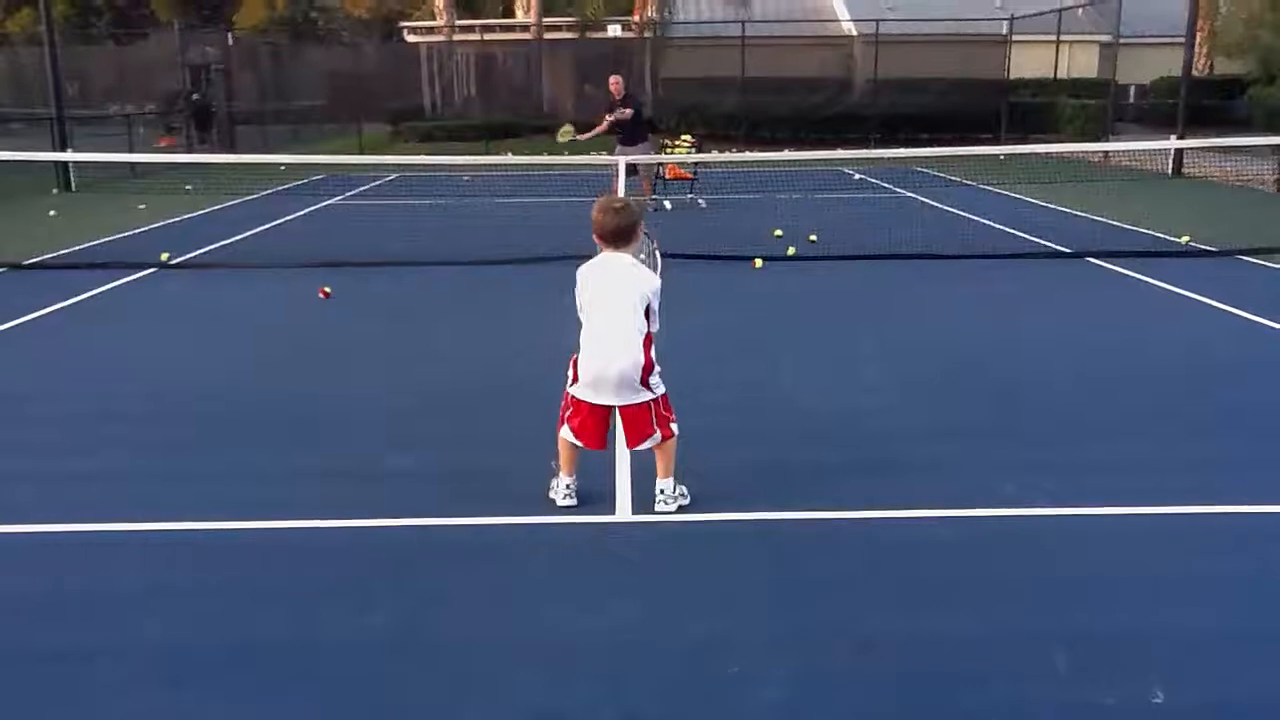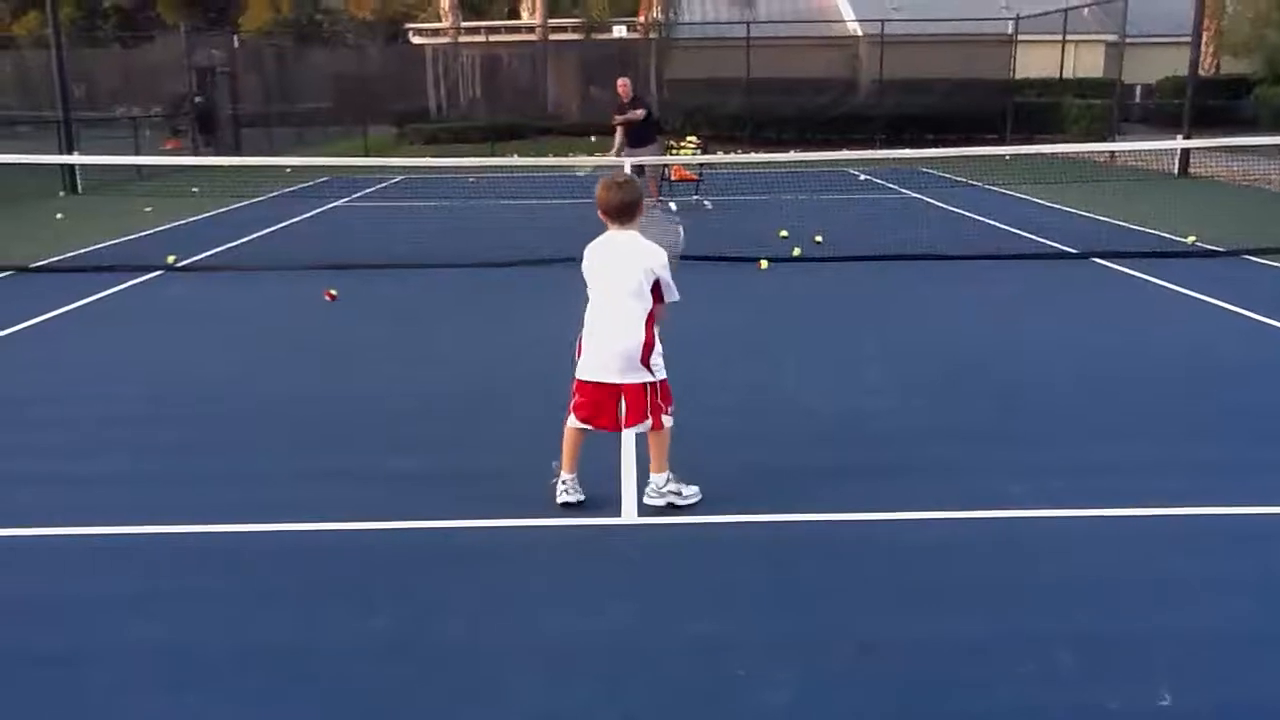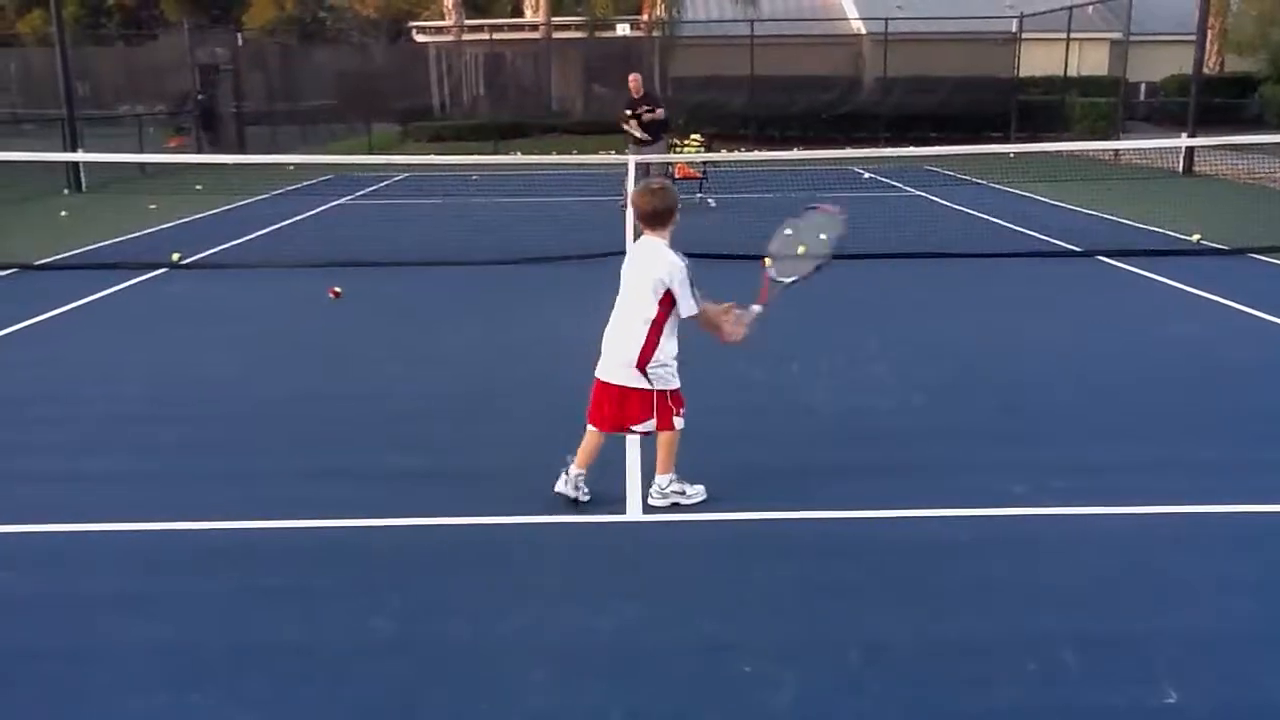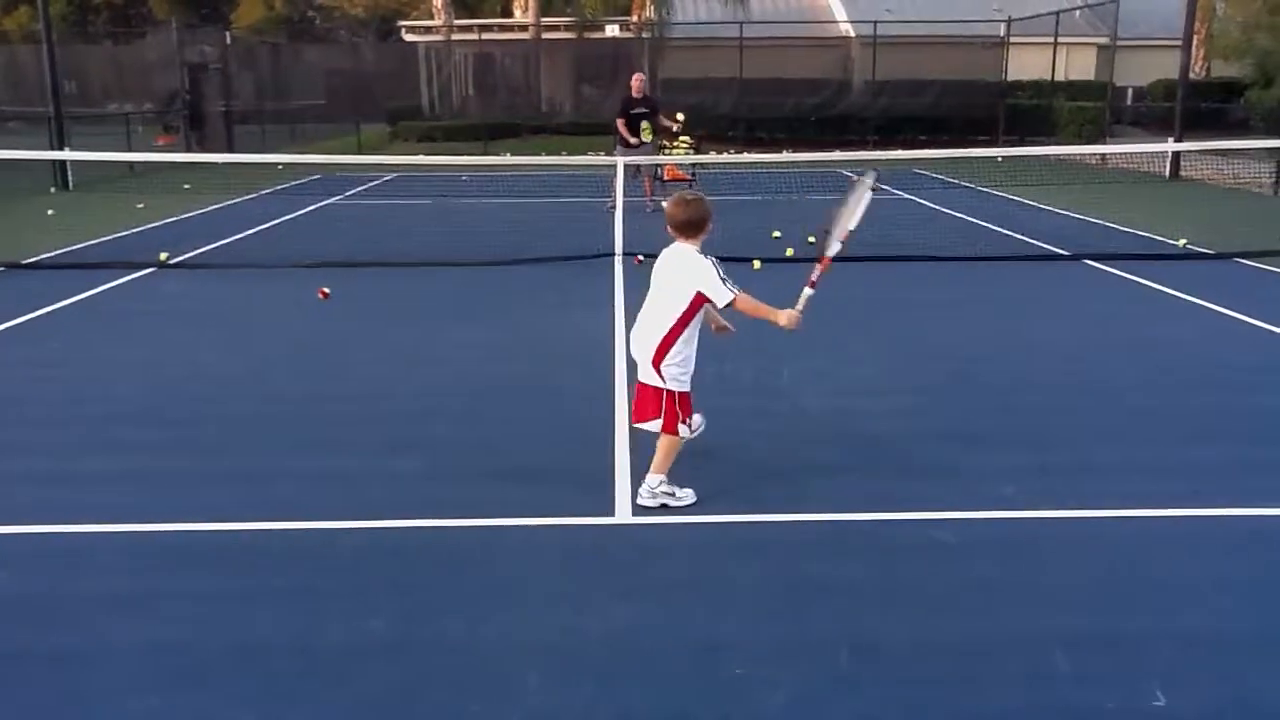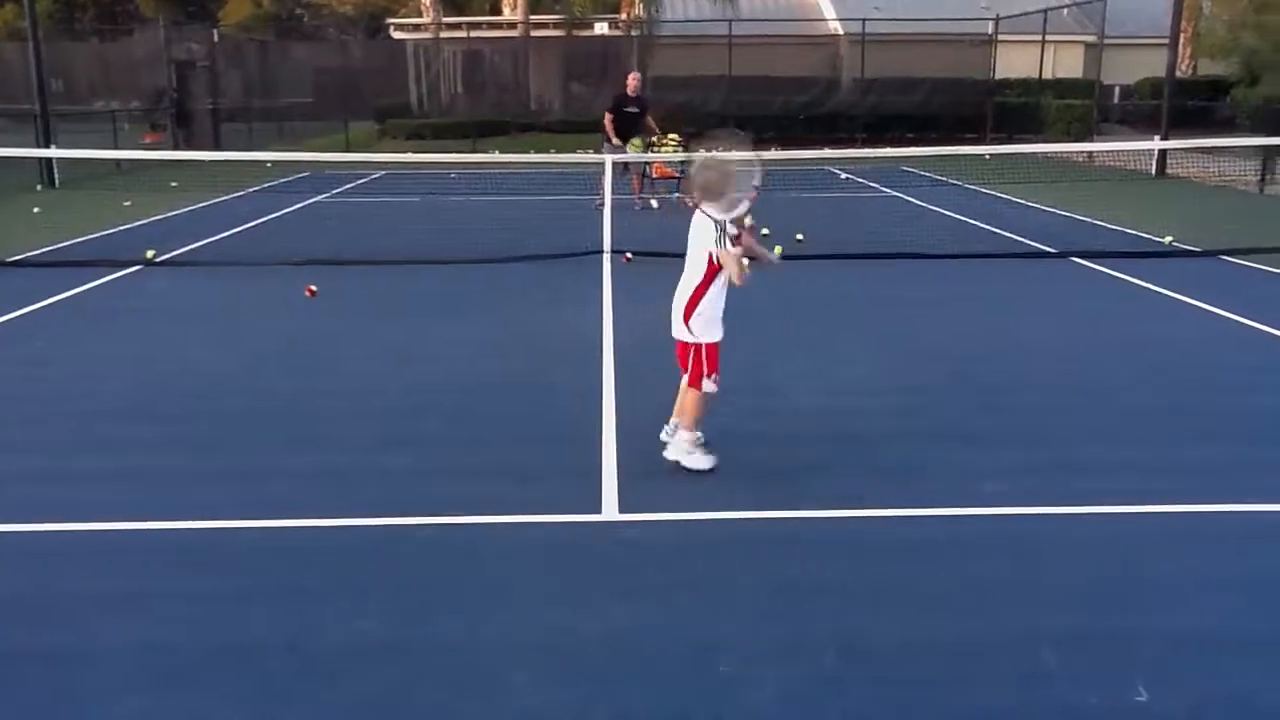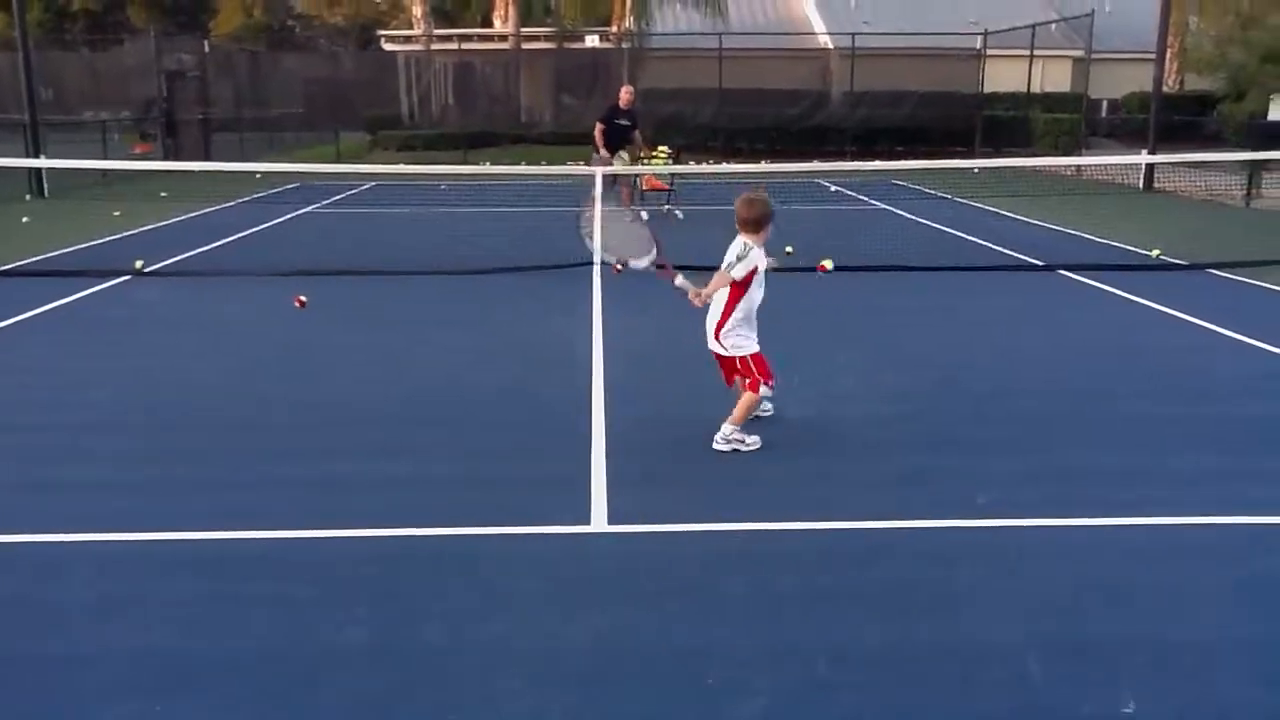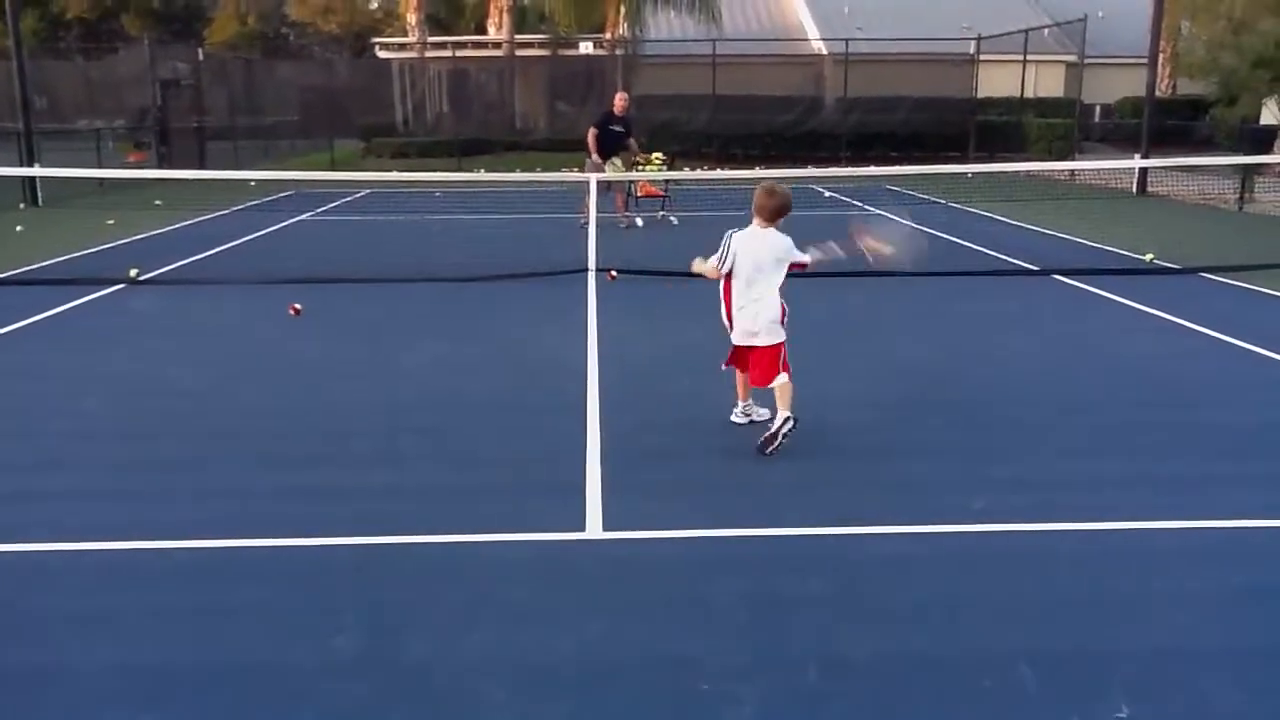
dt=0.3s
person 1, frame 1
left shoulder: (584, 273)
right shoulder: (648, 280)
right elbow: (651, 327)
left hip: (591, 366)
right hip: (635, 367)
left knee: (570, 422)
right knee: (663, 426)
left ankle: (565, 486)
right ankle: (666, 491)
person 1, frame 2
left shoulder: (592, 251)
right shoulder: (655, 255)
right elbow: (661, 305)
left hip: (595, 347)
right hip: (637, 350)
left knee: (579, 415)
right knee: (657, 416)
left ankle: (567, 483)
right ankle: (660, 483)
person 1, frame 3
left shoulder: (636, 251)
right shoulder: (672, 264)
right elbow: (691, 311)
left wrist: (715, 311)
right wrist: (724, 329)
left hip: (613, 347)
right hip: (646, 356)
left knee: (604, 418)
right knee: (670, 416)
left ankle: (574, 477)
right ankle: (665, 485)
person 1, frame 4
left shoulder: (667, 256)
right shoulder: (703, 266)
right elbow: (736, 299)
left wrist: (714, 319)
right wrist: (778, 316)
left hip: (645, 341)
right hip: (667, 353)
left knee: (668, 410)
right knee: (675, 418)
left ankle: (685, 429)
right ankle: (655, 485)
person 1, frame 5
left shoulder: (703, 217)
right shoulder: (712, 222)
left elbow: (737, 238)
right elbow: (724, 251)
left wrist: (761, 252)
right wrist: (733, 266)
left hip: (693, 312)
right hip: (699, 315)
left knee: (696, 373)
right knee: (701, 377)
left ankle: (677, 427)
right ankle: (683, 441)
person 1, frame 6
left shoulder: (744, 245)
right shoulder: (748, 253)
right elbow: (726, 274)
right wrist: (707, 292)
left hip: (724, 328)
right hip: (732, 333)
left knee: (744, 372)
right knee: (761, 383)
left ankle: (747, 406)
right ankle: (728, 434)
person 1, frame 7
left shoulder: (734, 238)
right shoulder: (785, 244)
left elbow: (714, 271)
right elbow: (804, 262)
left wrist: (699, 267)
right wrist: (811, 257)
left hip: (736, 320)
right hip: (768, 322)
left knee: (742, 362)
right knee: (779, 373)
left ankle: (744, 407)
right ankle: (783, 416)
